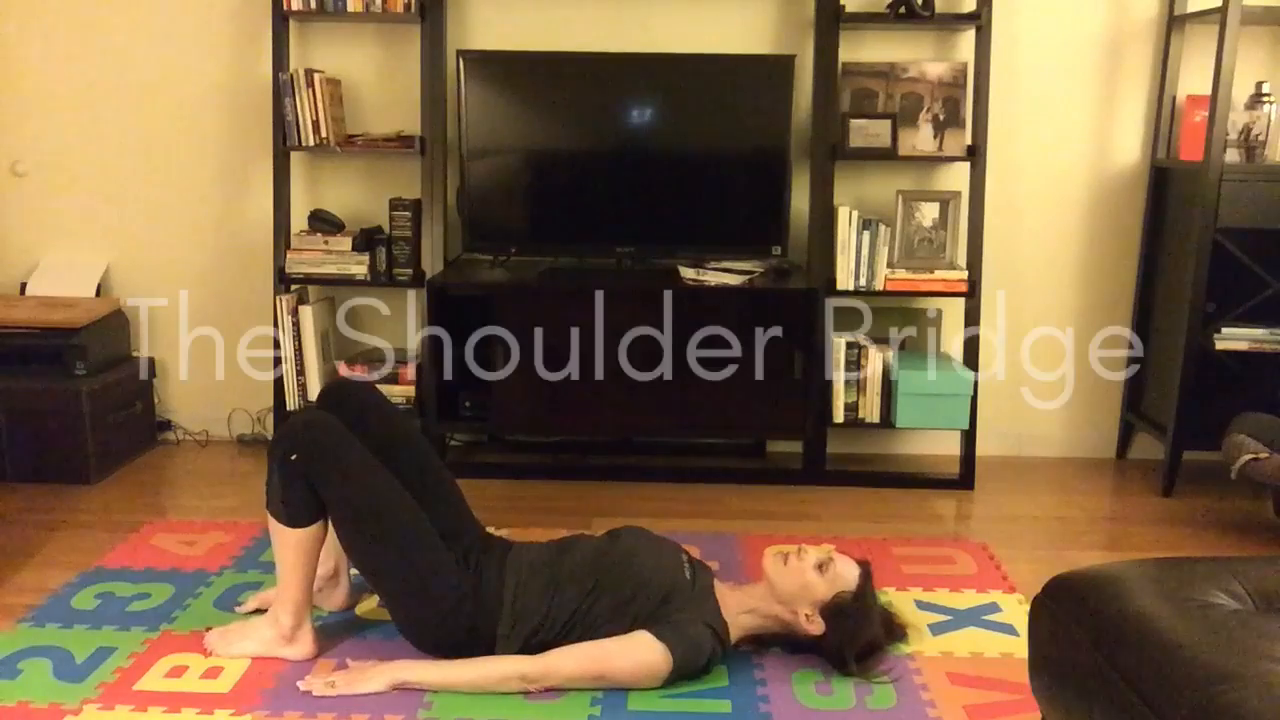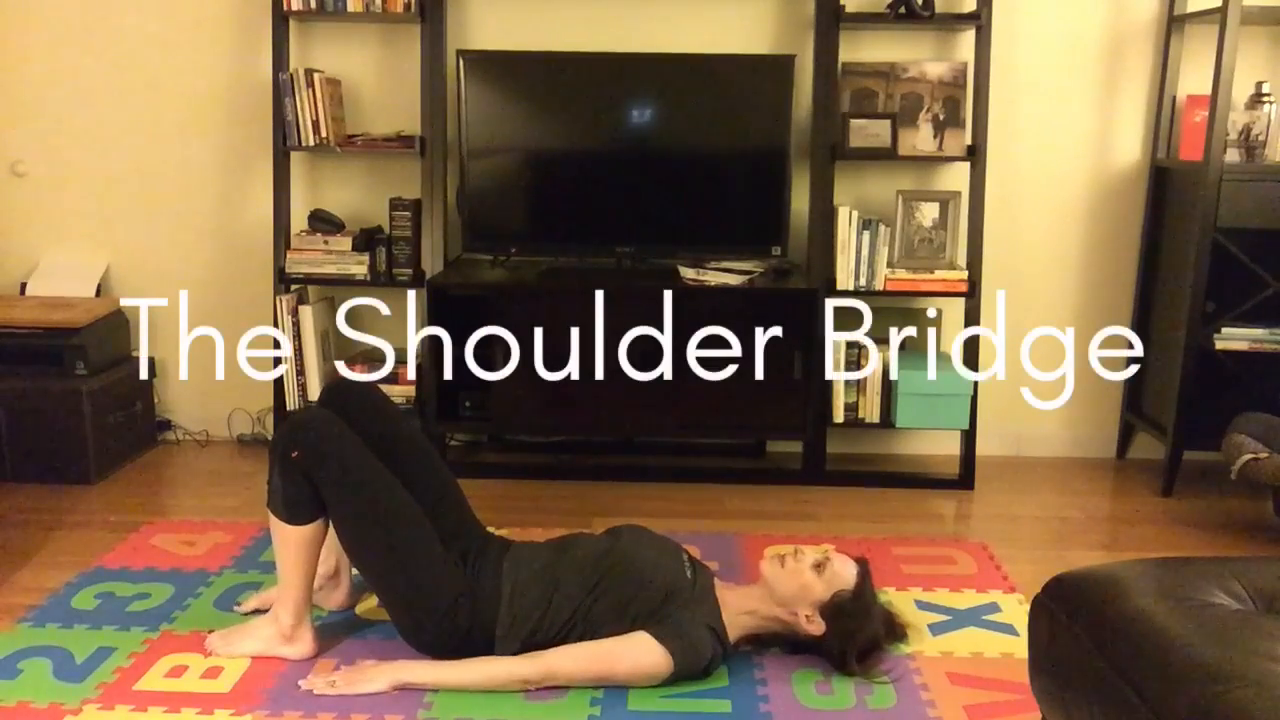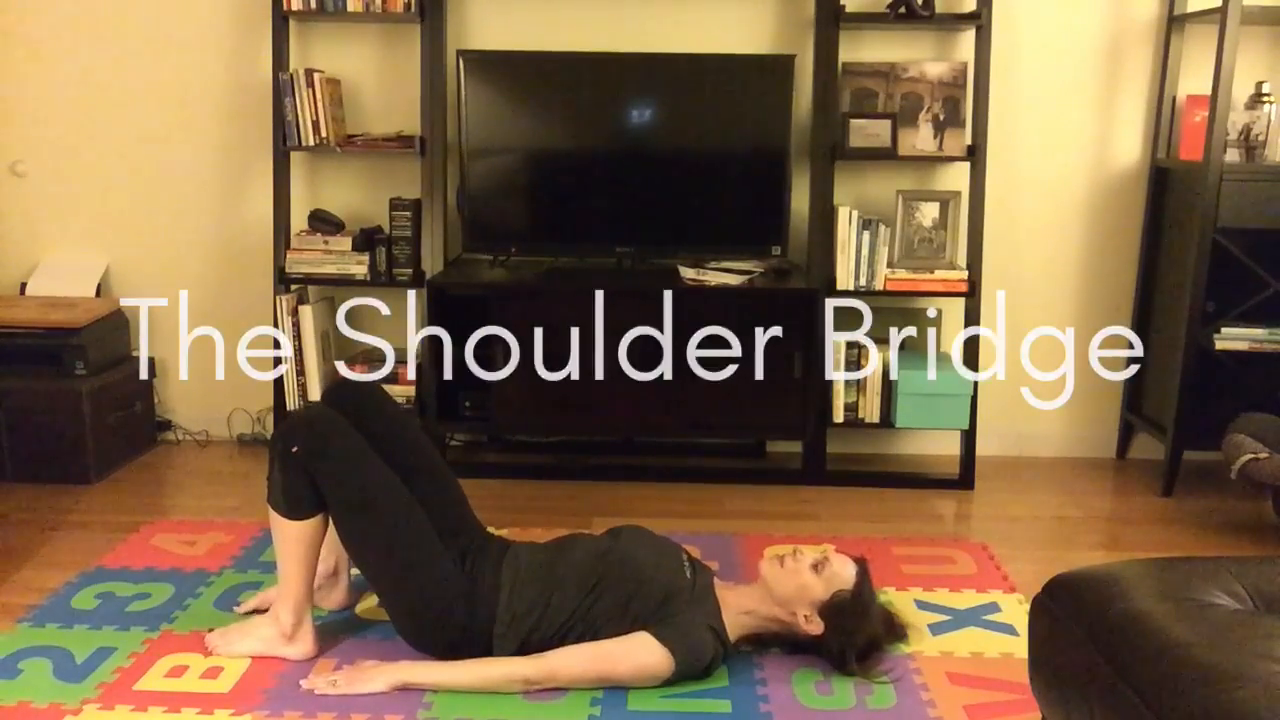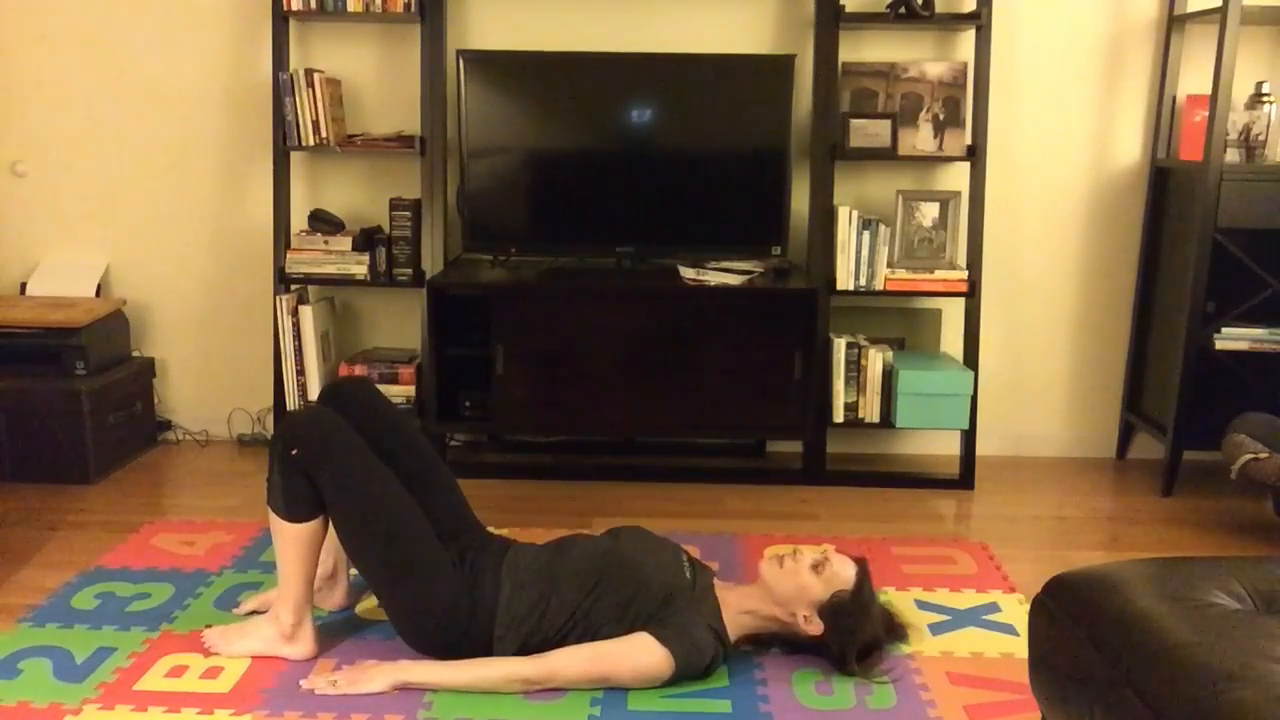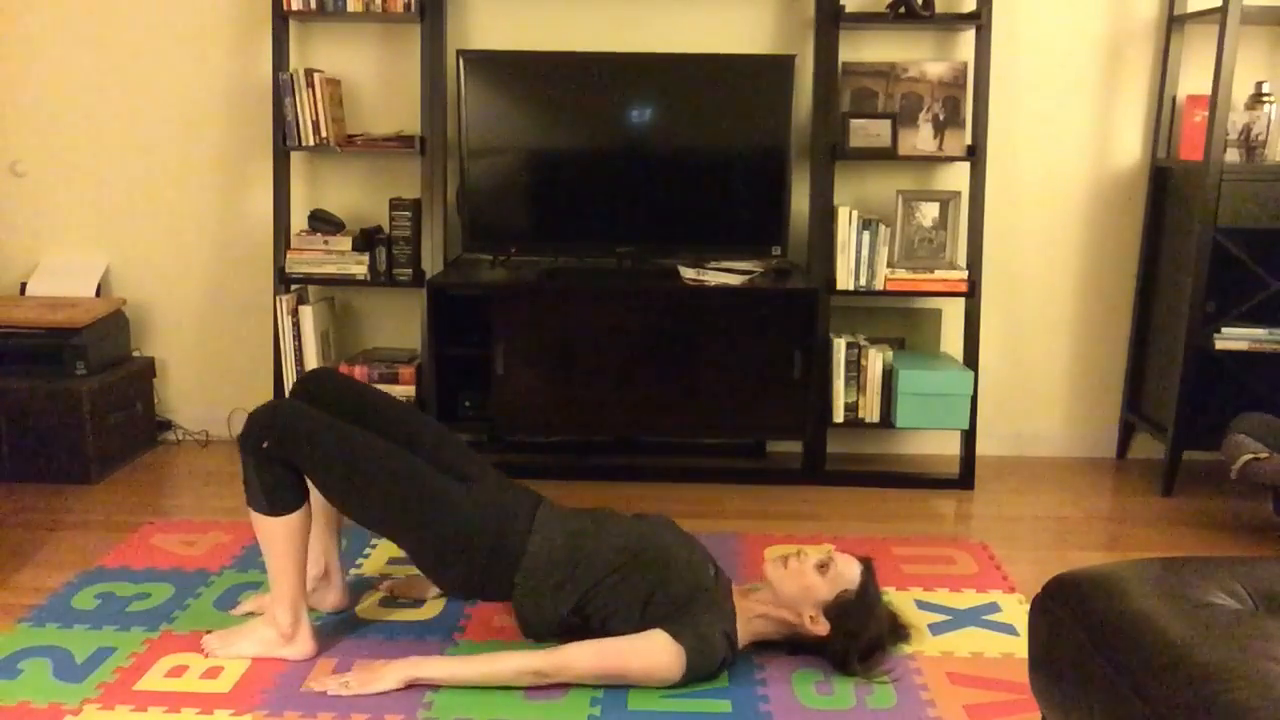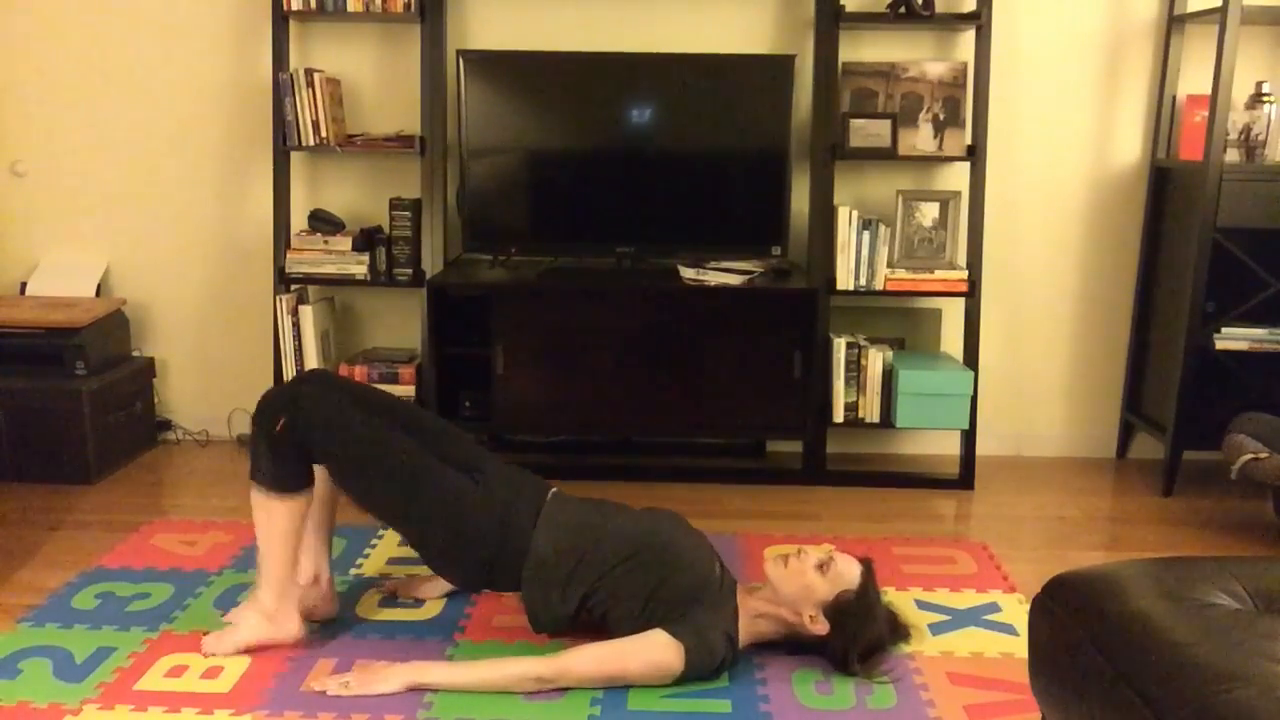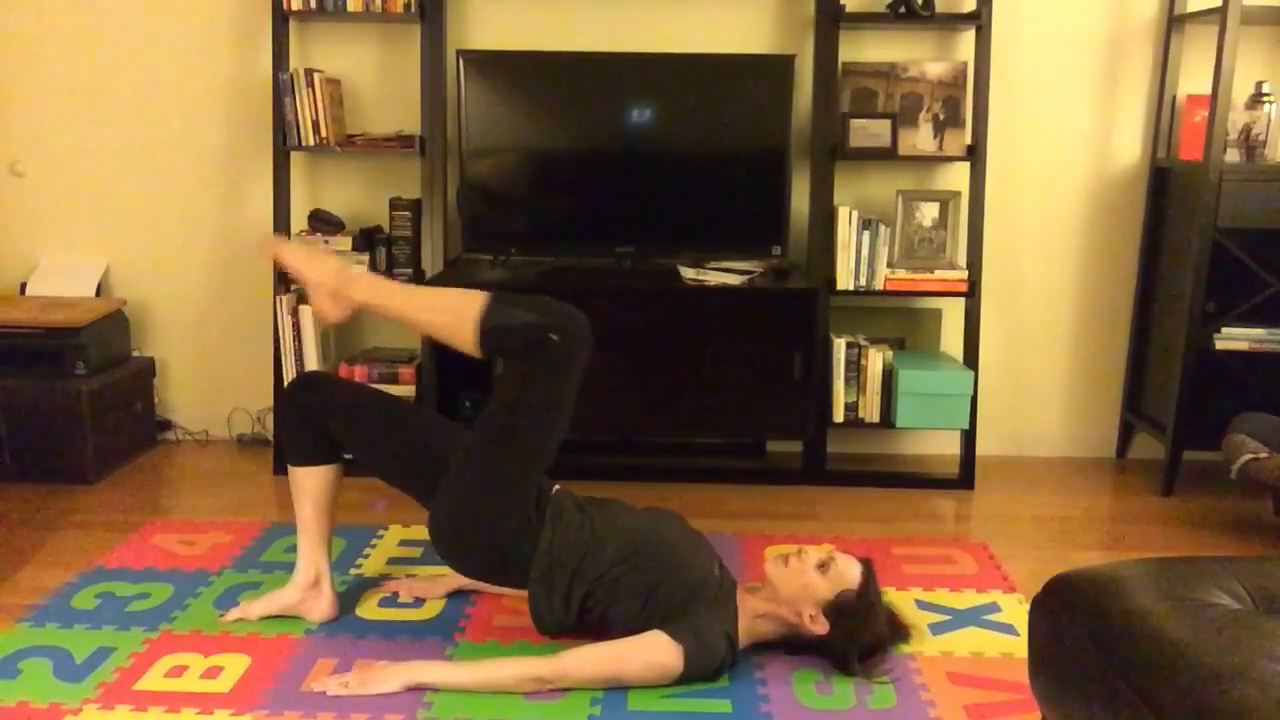
dt=0.7s
person 1, frame 1
left shoulder: (695, 639)
right shoulder: (702, 583)
left elbow: (537, 672)
left wrist: (395, 672)
left hip: (459, 609)
right hip: (484, 560)
left knee: (305, 439)
right knee: (345, 399)
left ankle: (288, 626)
right ankle: (330, 578)
person 1, frame 2
left shoulder: (694, 641)
right shoulder: (700, 582)
left elbow: (535, 671)
left wrist: (396, 673)
left hip: (457, 611)
right hip: (486, 558)
left knee: (306, 437)
right knee: (346, 396)
left ankle: (288, 626)
right ankle: (331, 574)
person 1, frame 3
left shoulder: (695, 642)
right shoulder: (699, 582)
left elbow: (536, 673)
left wrist: (398, 673)
left hip: (458, 608)
right hip: (483, 558)
left knee: (306, 434)
right knee: (349, 397)
left ankle: (289, 626)
right ankle: (331, 576)
person 1, frame 4
left shoulder: (694, 643)
right shoulder: (700, 583)
left elbow: (537, 673)
left wrist: (395, 674)
left hip: (456, 610)
right hip: (485, 558)
left knee: (305, 437)
right knee: (348, 397)
left ankle: (288, 627)
right ankle: (330, 577)
person 1, frame 5
left shoulder: (704, 646)
right shoulder: (714, 586)
left elbow: (551, 669)
left wrist: (409, 669)
left hip: (483, 542)
right hip: (507, 514)
left knee: (270, 432)
right knee: (320, 390)
left ankle: (286, 629)
right ankle: (322, 581)
person 1, frame 6
left shoulder: (709, 641)
right shoulder: (713, 582)
left elbow: (554, 673)
right elbow: (616, 562)
left wrist: (411, 674)
left hip: (494, 535)
right hip: (520, 500)
left knee: (287, 412)
right knee: (315, 391)
left ankle: (274, 609)
right ankle: (311, 580)
person 1, frame 7
left shoulder: (711, 643)
right shoulder: (720, 593)
left elbow: (555, 672)
left wrist: (415, 674)
left hip: (498, 538)
right hip: (532, 524)
left knee: (557, 331)
right knee: (311, 398)
left ankle: (350, 285)
right ankle: (311, 586)
